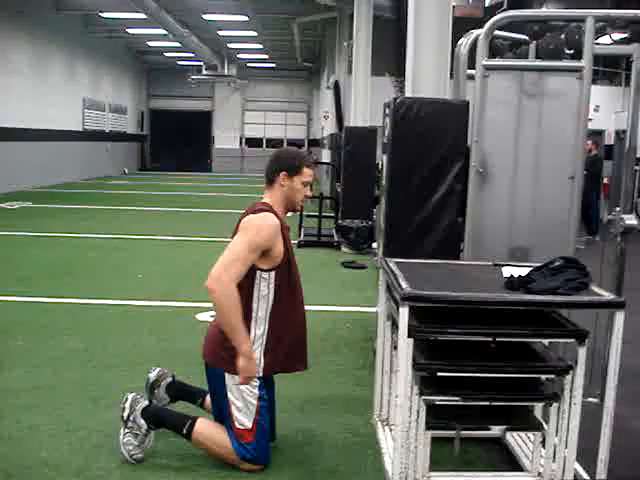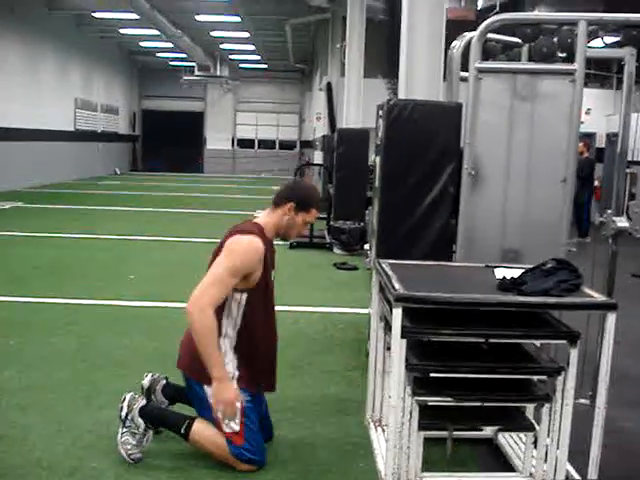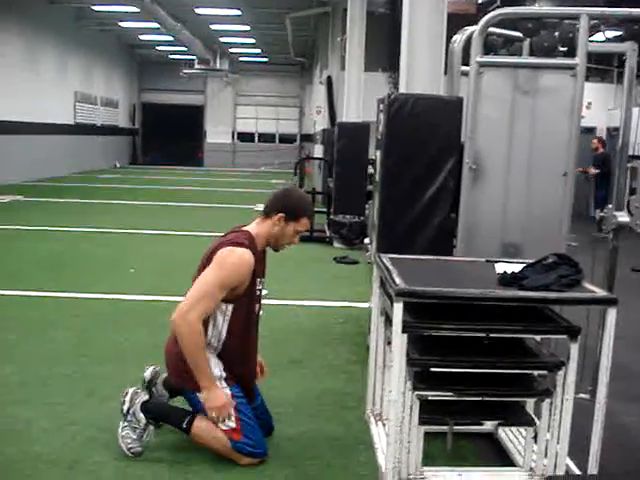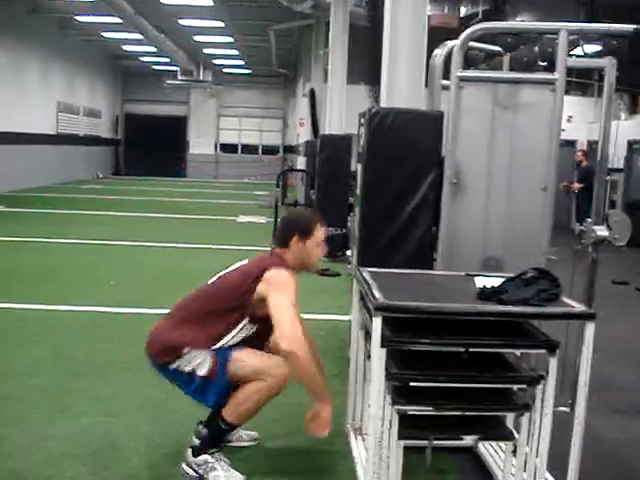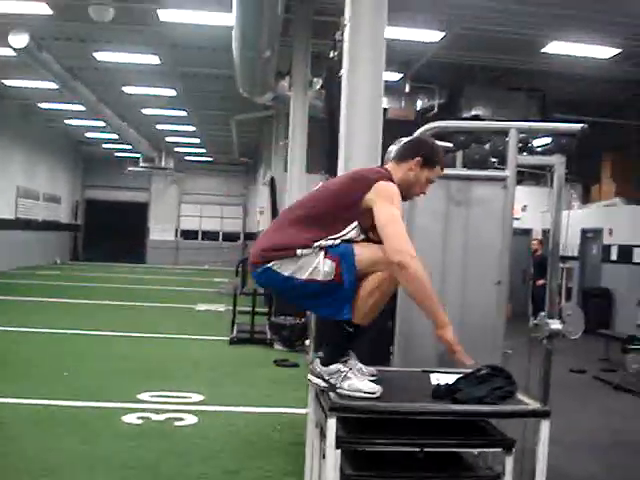
dt=1s
person 1, frame 1
left shoulder: (272, 221)
right shoulder: (264, 222)
right elbow: (218, 283)
right wrist: (245, 351)
left hip: (249, 351)
right hip: (237, 355)
left knee: (260, 429)
right knee: (253, 458)
left ankle: (170, 388)
right ankle: (150, 413)
person 1, frame 2
left shoulder: (260, 239)
right shoulder: (249, 244)
right elbow: (198, 306)
right wrist: (220, 380)
left hip: (233, 356)
right hip: (214, 360)
left knee: (262, 432)
right knee: (249, 458)
left ankle: (165, 391)
right ankle: (148, 413)
person 1, frame 3
left shoulder: (251, 247)
right shoulder: (239, 256)
right elbow: (184, 317)
left wrist: (251, 356)
right wrist: (207, 387)
left hip: (223, 357)
right hip: (202, 360)
left knee: (264, 427)
right knee: (251, 452)
left ankle: (166, 383)
right ankle: (148, 408)
person 1, frame 4
left shoulder: (275, 273)
right shoulder: (280, 278)
left elbow: (297, 335)
right elbow: (292, 348)
left wrist: (321, 386)
right wrist: (323, 401)
left hip: (189, 337)
right hip: (176, 350)
right knee: (277, 371)
left ankle: (214, 428)
right ankle: (202, 452)
person 1, frame 5
left shoulder: (367, 184)
right shoulder: (385, 189)
left elbow: (396, 255)
right elbow: (402, 260)
left wrist: (431, 304)
right wrist: (442, 324)
left hip: (275, 260)
right hip: (280, 262)
left knee: (370, 265)
right knee: (388, 265)
left ankle: (334, 357)
right ankle: (330, 363)
